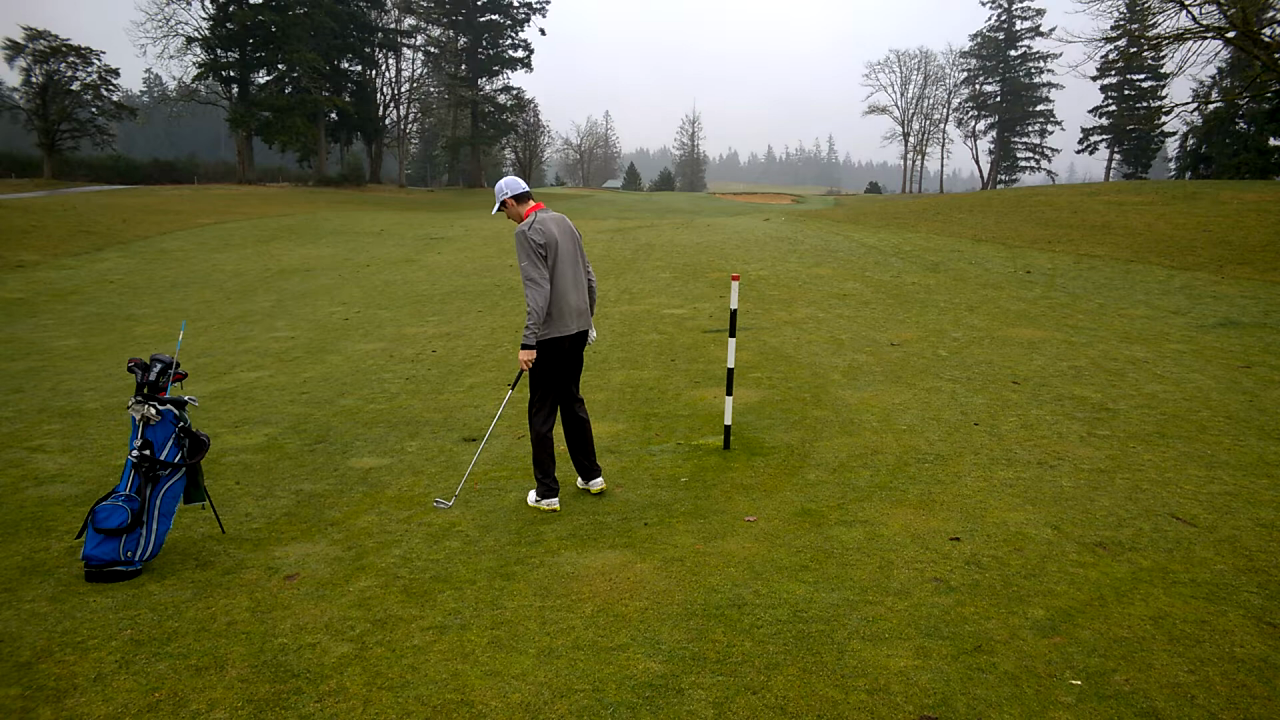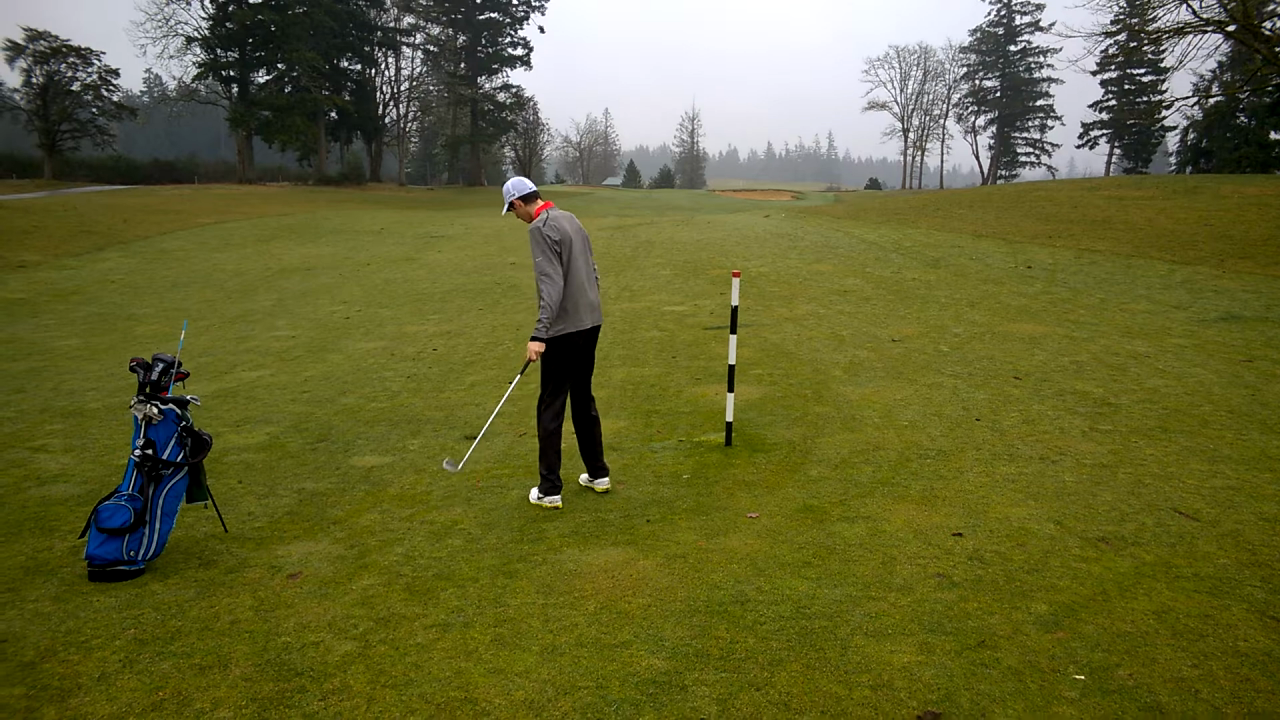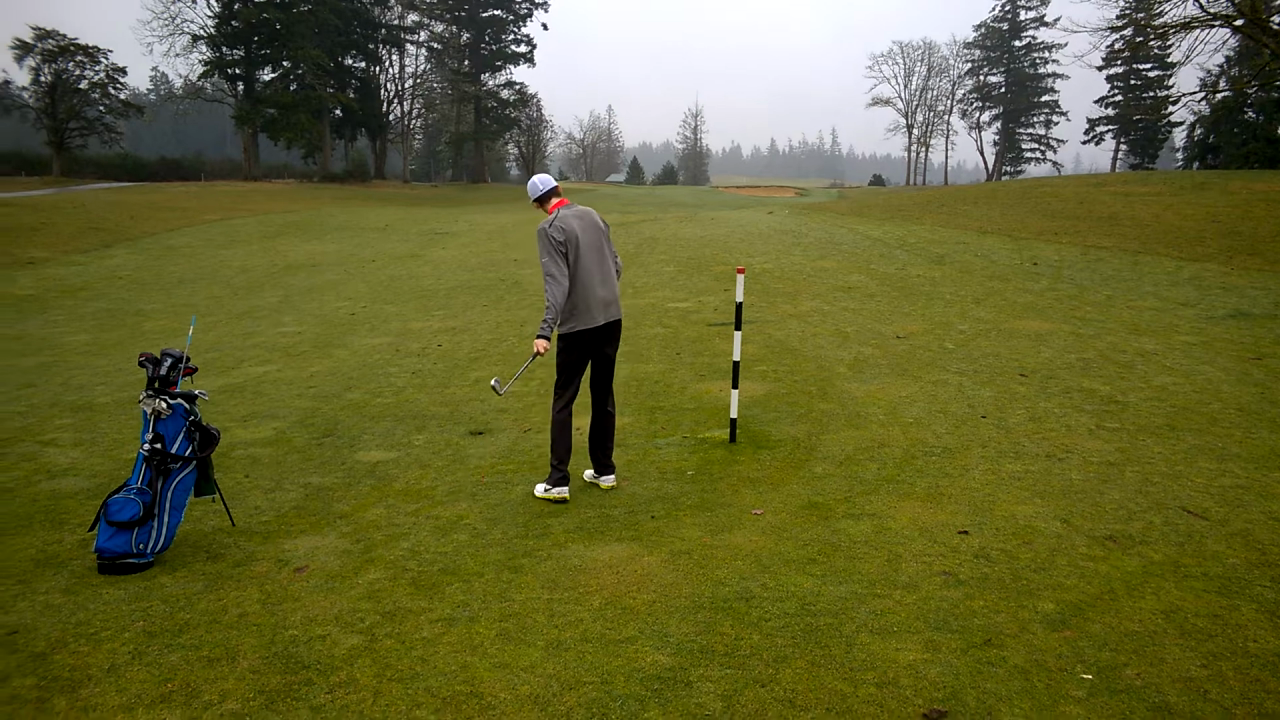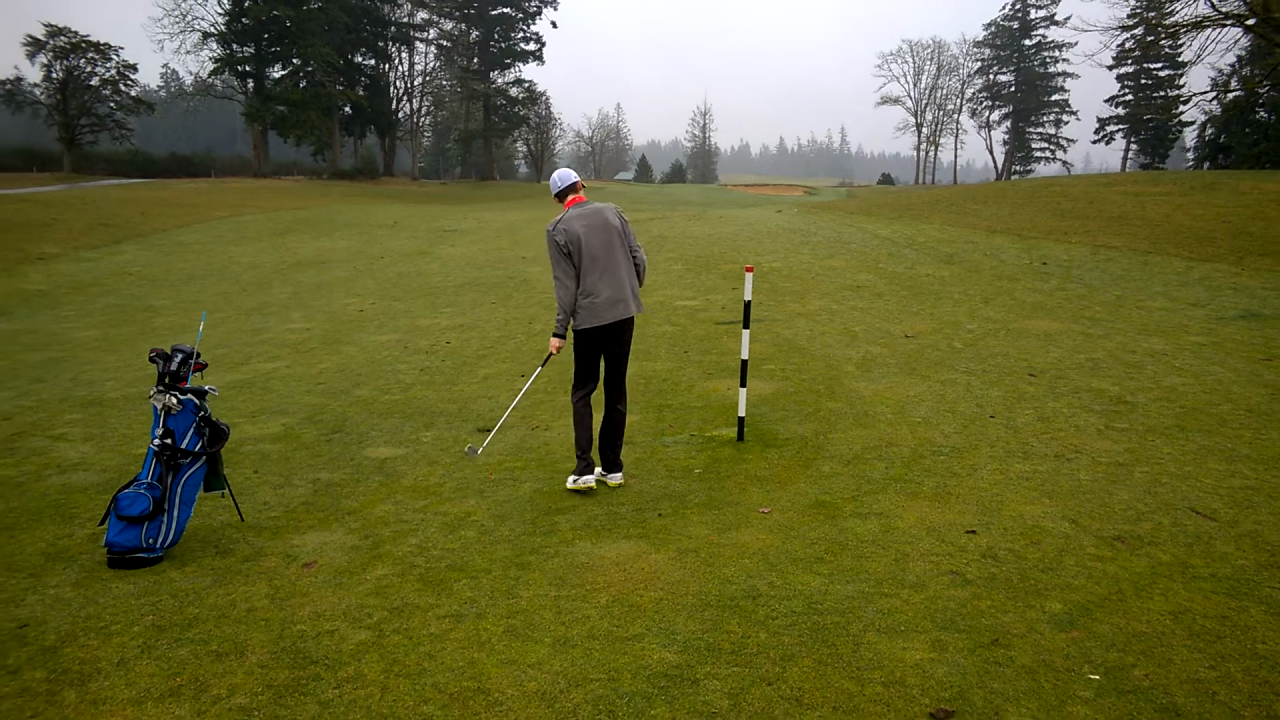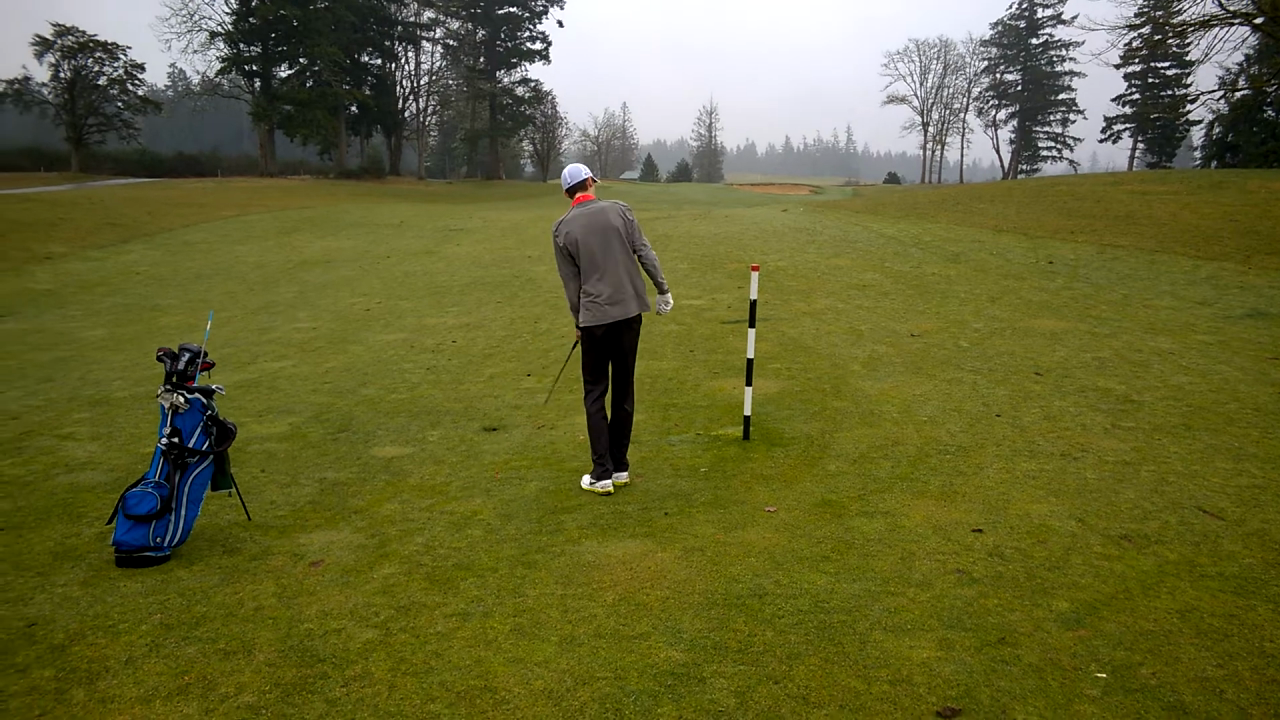
dt=0.2s
person 1, frame 1
left shoulder: (527, 231)
right shoulder: (563, 221)
left elbow: (538, 290)
right elbow: (589, 276)
left wrist: (528, 342)
right wrist: (588, 319)
left hip: (552, 333)
right hip: (577, 327)
left knee: (542, 411)
right knee: (571, 400)
left ankle: (547, 491)
right ankle: (591, 474)
person 1, frame 2
left shoulder: (540, 228)
right shoulder: (570, 220)
left elbow: (551, 285)
right elbow: (593, 273)
left wrist: (539, 335)
left hip: (564, 328)
right hip: (591, 322)
left knee: (551, 407)
right knee: (583, 397)
left ankle: (550, 489)
right ankle: (598, 473)
person 1, frame 3
left shoulder: (550, 229)
right shoulder: (593, 215)
left elbow: (557, 284)
right elbow: (615, 264)
left wrist: (545, 332)
left hip: (578, 323)
right hip: (610, 316)
left knee: (564, 399)
right knee: (603, 393)
left ankle: (558, 480)
right ankle: (604, 469)
person 1, frame 4
left shoulder: (558, 229)
right shoulder: (612, 212)
left elbow: (565, 285)
right elbow: (638, 257)
left wrist: (559, 331)
right wrist: (634, 291)
left hip: (590, 319)
right hip: (623, 313)
left knee: (583, 391)
right knee: (616, 390)
left ankle: (585, 469)
right ankle: (612, 467)
person 1, frame 5
left shoulder: (562, 228)
right shoulder: (619, 210)
left elbow: (570, 283)
right elbow: (645, 254)
left wrist: (579, 320)
right wrist: (663, 289)
left hip: (594, 318)
right hip: (629, 312)
left knee: (595, 394)
right knee: (623, 390)
left ankle: (602, 473)
right ankle: (619, 466)
